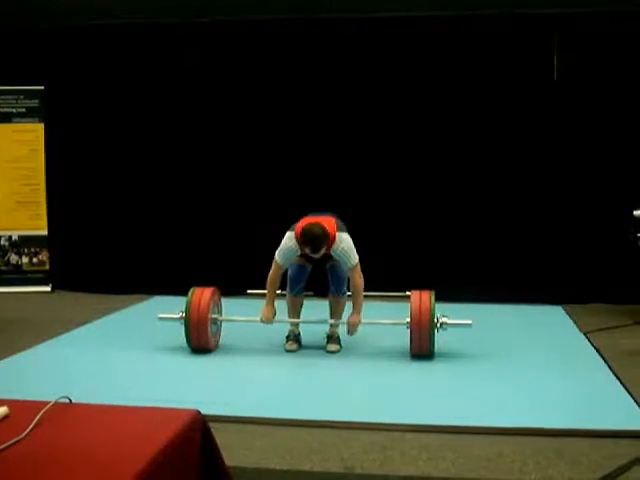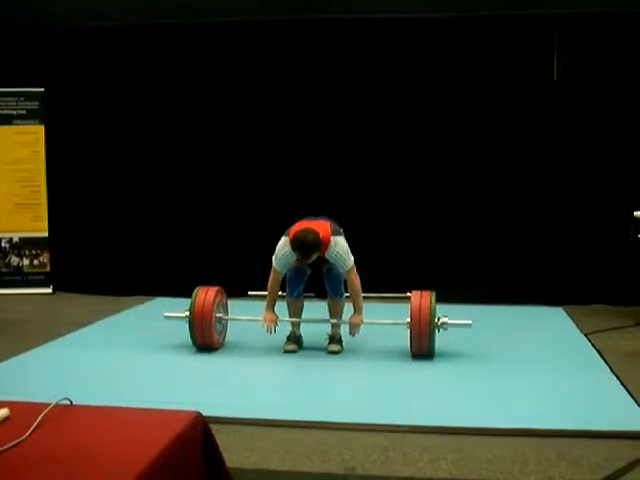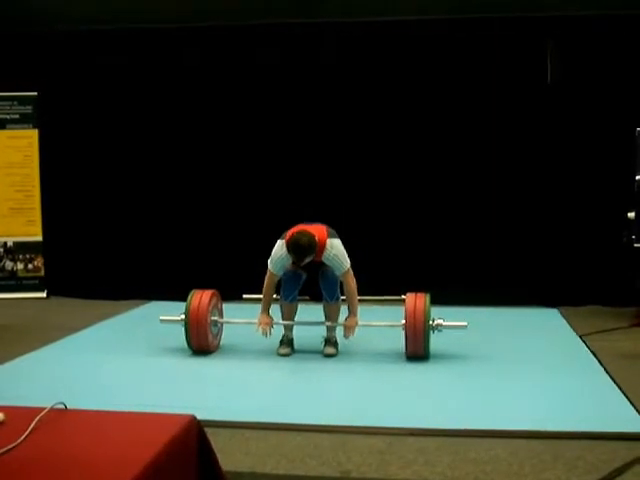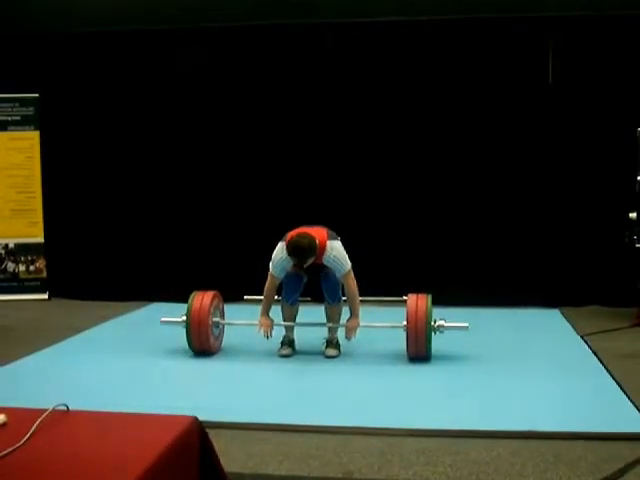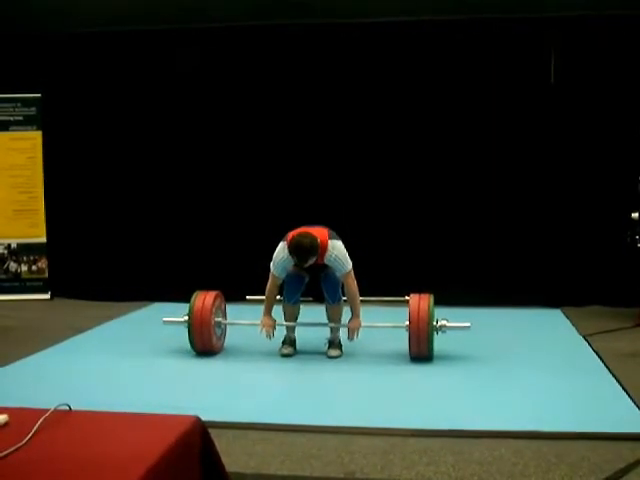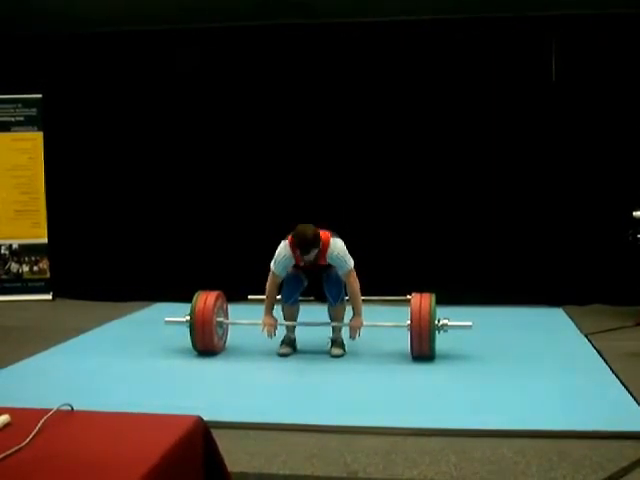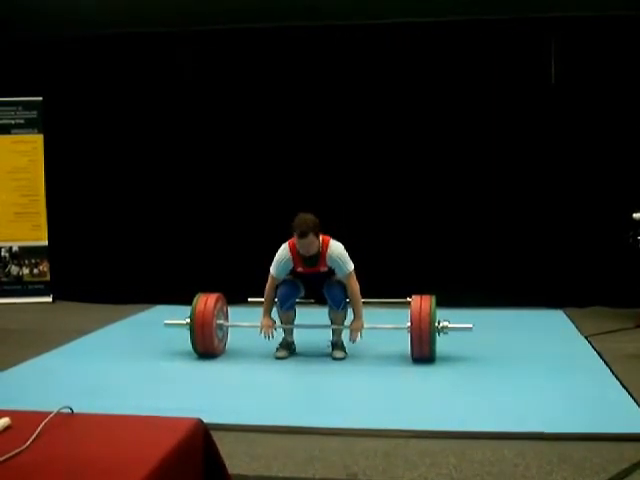
dt=0.7s
person 1, frame 1
left shoulder: (342, 241)
right shoulder: (291, 240)
left elbow: (356, 276)
right elbow: (275, 271)
left wrist: (356, 313)
right wrist: (269, 306)
left hip: (334, 250)
left knee: (339, 280)
right knee: (294, 279)
left ankle: (334, 332)
right ankle: (294, 332)
person 1, frame 2
left shoulder: (337, 245)
right shoulder: (285, 246)
left elbow: (352, 277)
right elbow: (275, 278)
left wrist: (358, 313)
right wrist: (269, 310)
left hip: (330, 250)
right hip: (299, 250)
left knee: (335, 283)
right knee: (293, 282)
left ankle: (335, 333)
right ankle: (295, 333)
person 1, frame 3
left shoulder: (333, 247)
right shoulder: (281, 249)
left elbow: (349, 280)
right elbow: (270, 280)
left wrist: (353, 315)
right wrist: (264, 313)
left hip: (326, 262)
left knee: (331, 287)
right knee: (288, 286)
left ankle: (331, 337)
right ankle: (287, 336)
person 1, frame 4
left shoulder: (334, 250)
right shoulder: (281, 252)
left elbow: (349, 281)
right elbow: (271, 283)
left wrist: (354, 316)
right wrist: (264, 315)
left hip: (327, 265)
left knee: (333, 290)
right knee: (289, 290)
left ankle: (332, 338)
right ankle: (288, 337)
person 1, frame 5
left shoulder: (334, 249)
right shoulder: (283, 252)
left elbow: (349, 281)
right elbow: (273, 284)
left wrist: (356, 317)
right wrist: (267, 315)
left hip: (328, 265)
left knee: (333, 292)
right knee: (290, 291)
left ankle: (334, 338)
right ankle: (289, 337)
person 1, frame 6
left shoulder: (335, 247)
right shoulder: (285, 249)
left elbow: (351, 279)
right elbow: (273, 281)
left wrist: (357, 316)
right wrist: (268, 314)
left hip: (329, 267)
right hip: (299, 269)
left knee: (336, 292)
right knee: (288, 292)
left ankle: (337, 337)
right ankle: (289, 337)
person 1, frame 7
left shoulder: (335, 250)
right shoulder: (285, 253)
left elbow: (351, 282)
right elbow: (272, 283)
left wrist: (358, 319)
right wrist: (266, 316)
left hip: (328, 280)
right hip: (299, 280)
left knee: (338, 296)
right knee: (283, 295)
left ankle: (337, 340)
right ankle: (288, 340)
